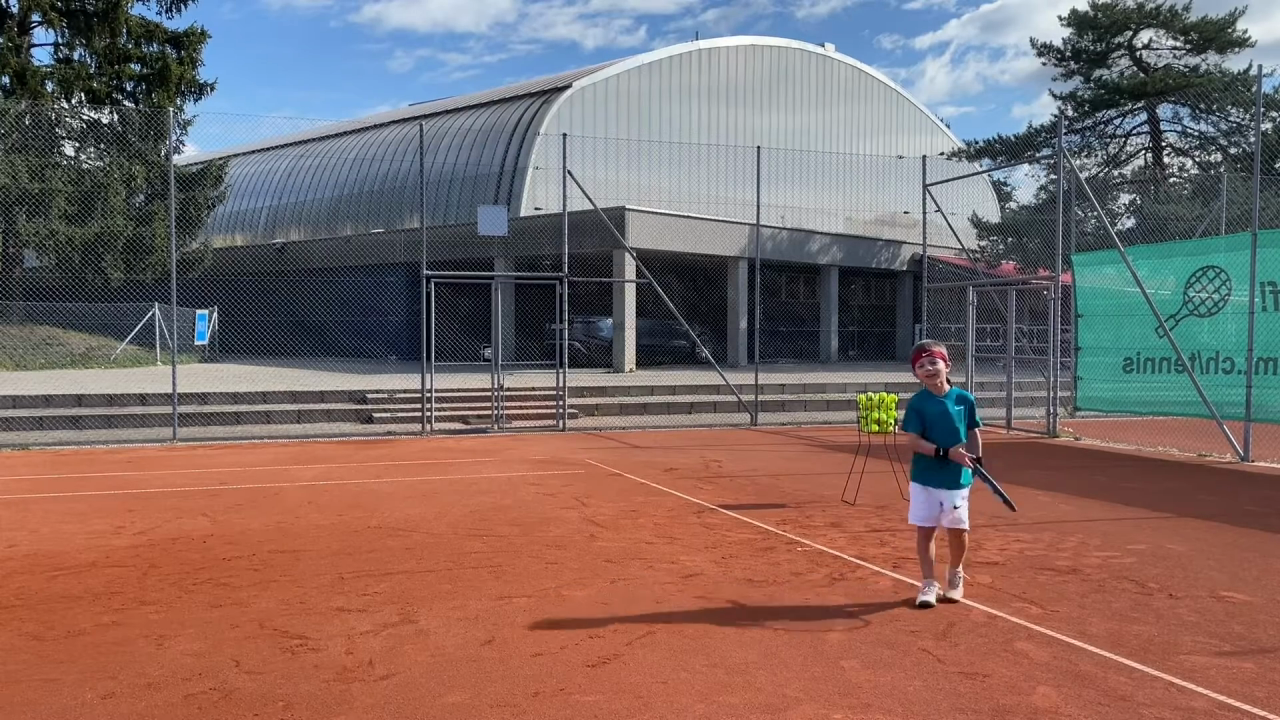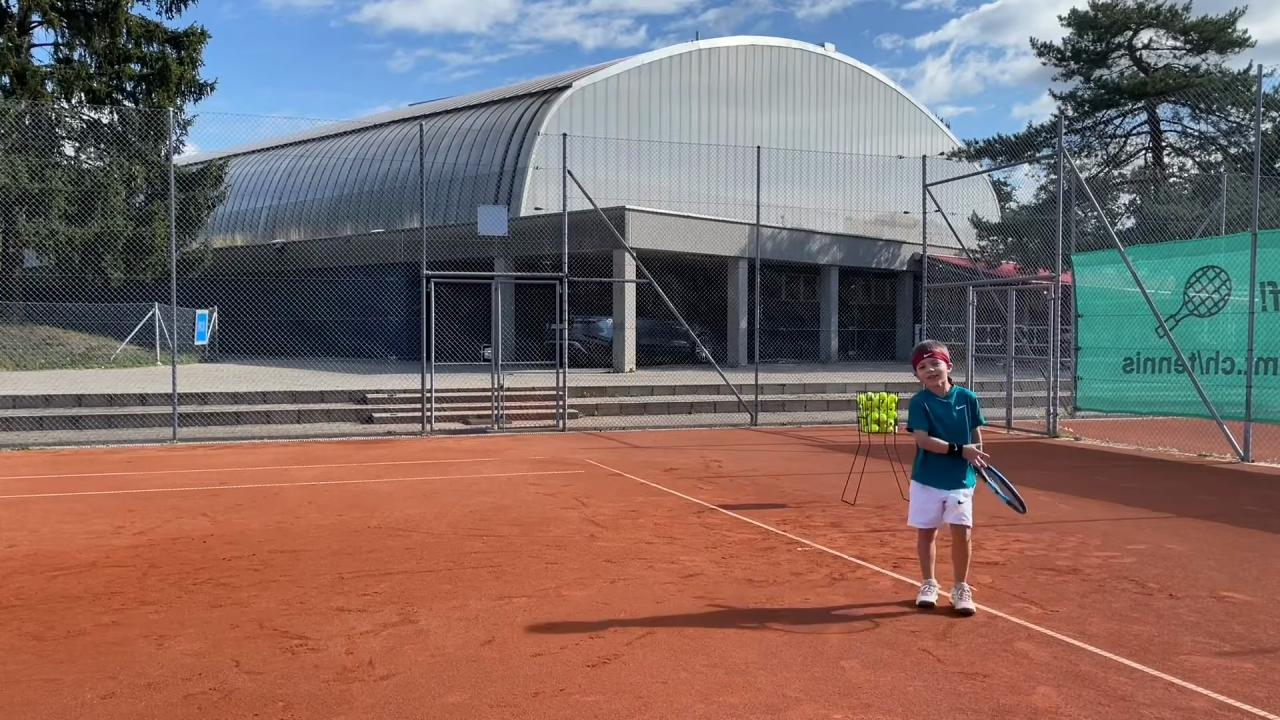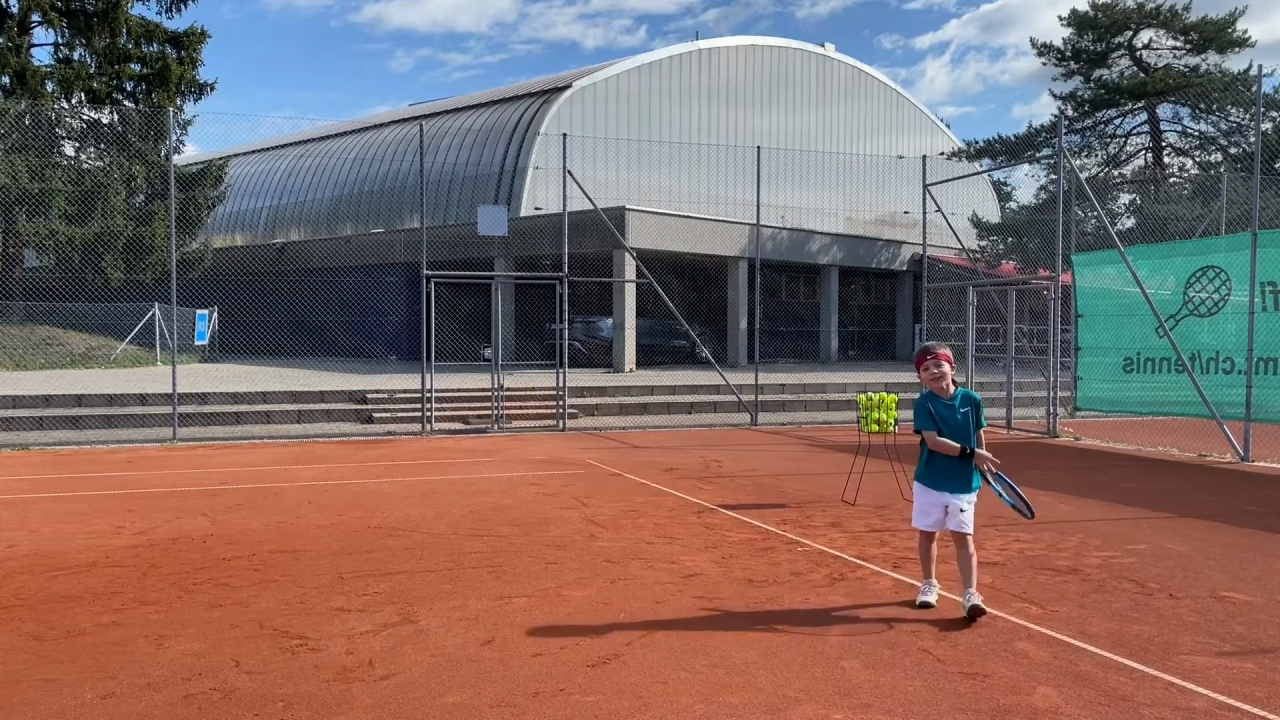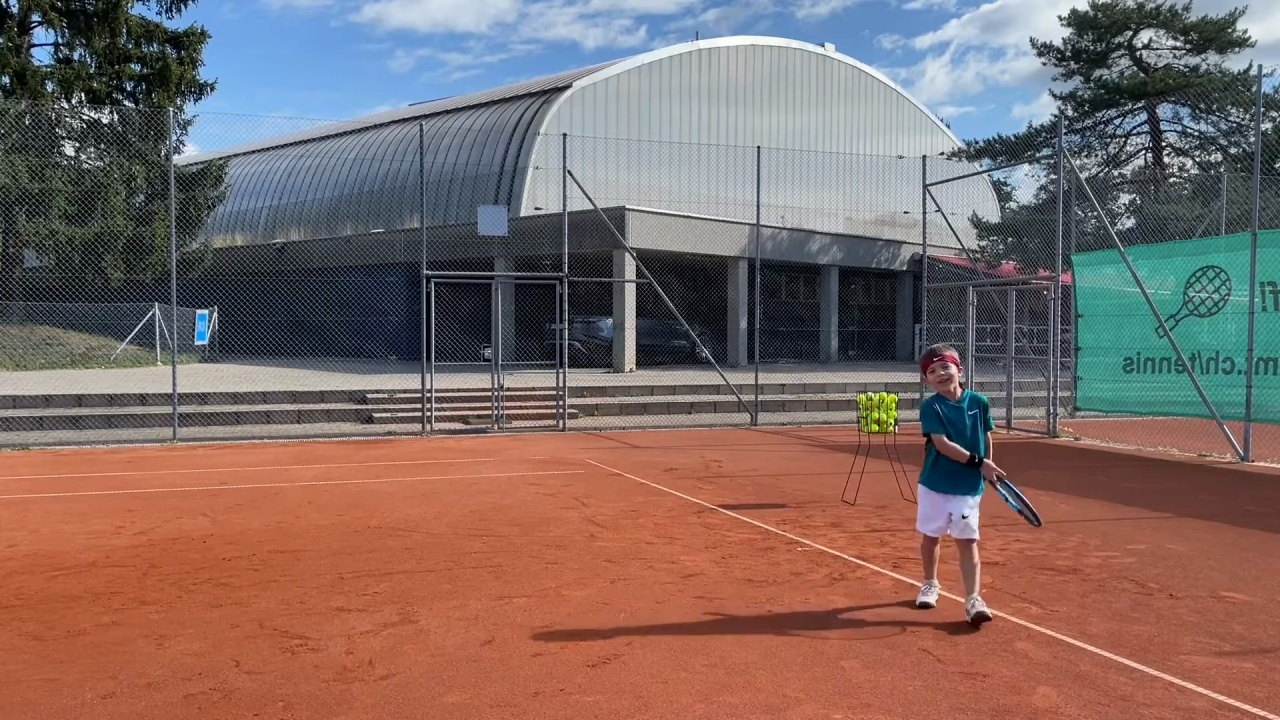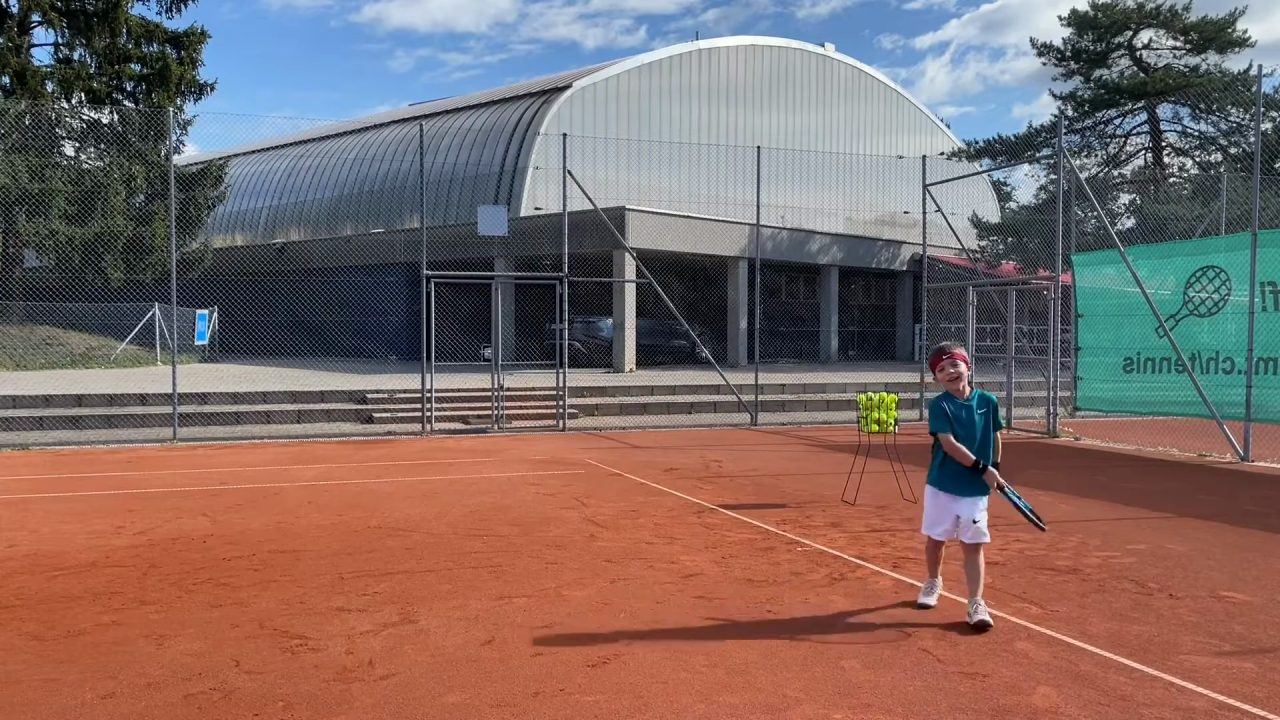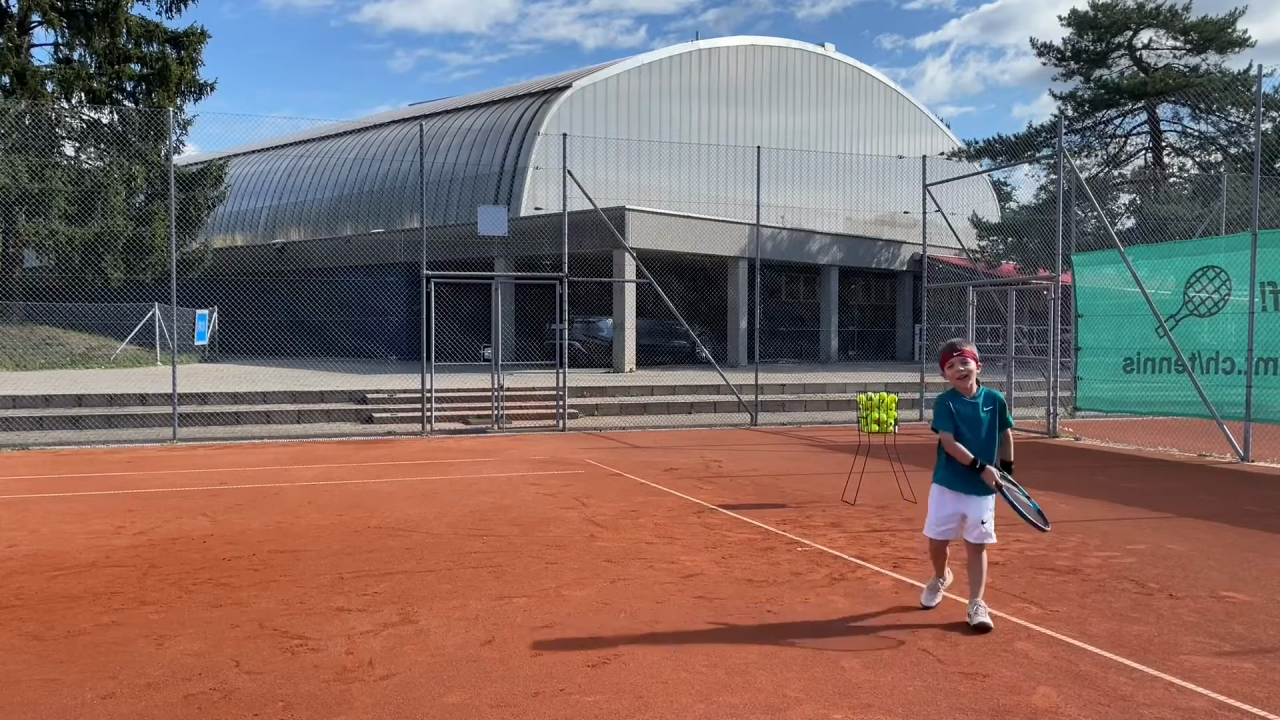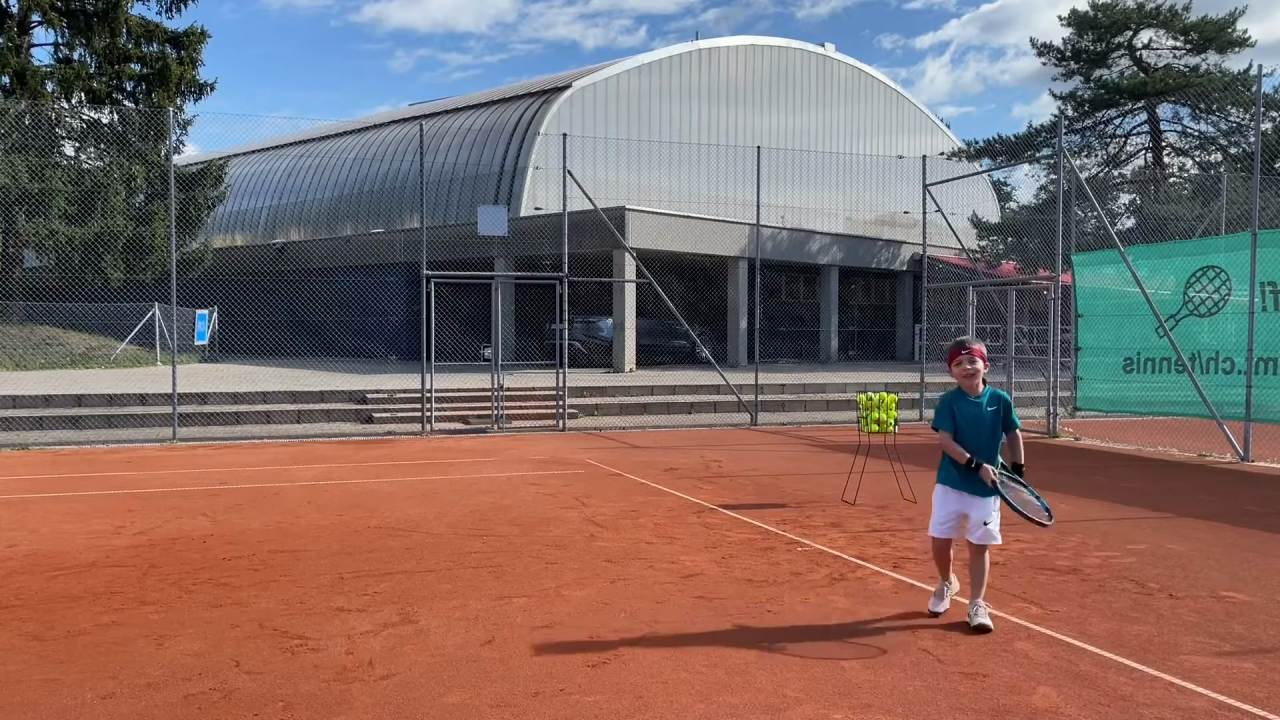
dt=0.1s
person 1, frame 1
left shoulder: (964, 399)
right shoulder: (916, 403)
left elbow: (973, 434)
right elbow: (914, 441)
left wrist: (976, 461)
right wrist: (947, 453)
left hip: (957, 478)
right hip: (924, 479)
left knee: (958, 531)
right knee: (925, 530)
left ankle: (955, 573)
right ankle: (929, 583)
person 1, frame 2
left shoulder: (967, 398)
right shoulder: (919, 402)
left elbow: (975, 433)
right elbow: (923, 440)
left wrist: (974, 458)
right wrist: (959, 450)
left hip: (960, 479)
right hip: (926, 479)
left knee: (962, 531)
right knee: (926, 532)
left ankle: (961, 588)
right ankle: (929, 583)
person 1, frame 3
left shoulder: (972, 400)
right shoulder: (923, 404)
left elbow: (979, 435)
right elbow: (934, 441)
left wrist: (982, 462)
right wrist: (971, 453)
left hip: (964, 483)
right hip: (929, 481)
left knee: (963, 537)
right knee: (928, 533)
left ankle: (971, 595)
right ankle: (929, 583)
person 1, frame 4
left shoulder: (978, 402)
right shoulder: (930, 407)
left elbow: (984, 437)
right elbow: (942, 444)
left wrist: (986, 466)
right wrist: (978, 462)
left hip: (968, 487)
right hip: (934, 484)
left knee: (967, 541)
right knee: (930, 537)
left ankle: (973, 600)
right ankle: (930, 583)
person 1, frame 5
left shoulder: (988, 401)
right shoulder: (939, 405)
left elbow: (994, 437)
right elbow: (949, 444)
left wrist: (994, 468)
right wrist: (982, 468)
left hip: (976, 489)
right hip: (942, 485)
left knee: (974, 545)
right knee: (936, 540)
left ankle: (976, 604)
right ankle: (933, 581)
person 1, frame 6
left shoulder: (995, 400)
right shoulder: (945, 402)
left elbow: (1005, 435)
right elbow: (949, 442)
left wrist: (1006, 467)
right wrist: (981, 467)
left hip: (982, 488)
right hip: (947, 484)
left knee: (977, 545)
right knee: (937, 540)
left ankle: (976, 604)
right ankle: (940, 576)
person 1, frame 7
left shoulder: (1001, 400)
right shoulder: (948, 401)
left elbow: (1013, 436)
right elbow: (946, 442)
left wrist: (1017, 470)
right wrist: (976, 465)
left hip: (986, 489)
right hip: (951, 484)
left knee: (979, 546)
right knee: (940, 541)
left ankle: (977, 605)
right ankle: (946, 582)
